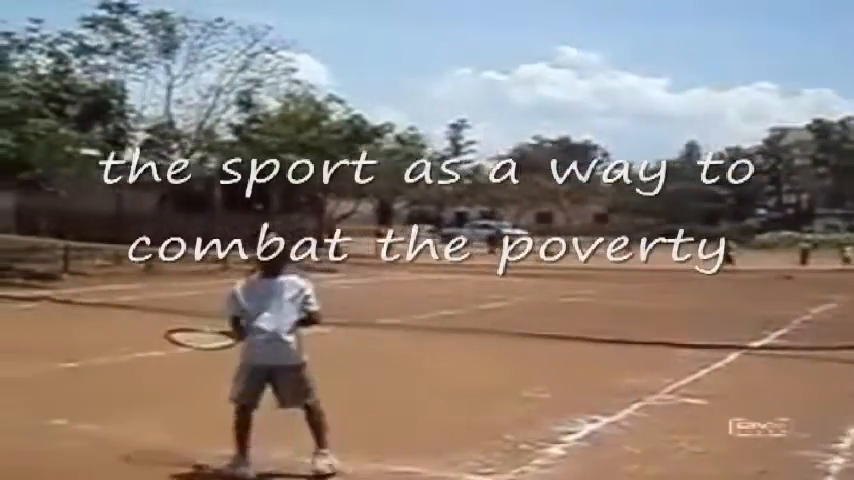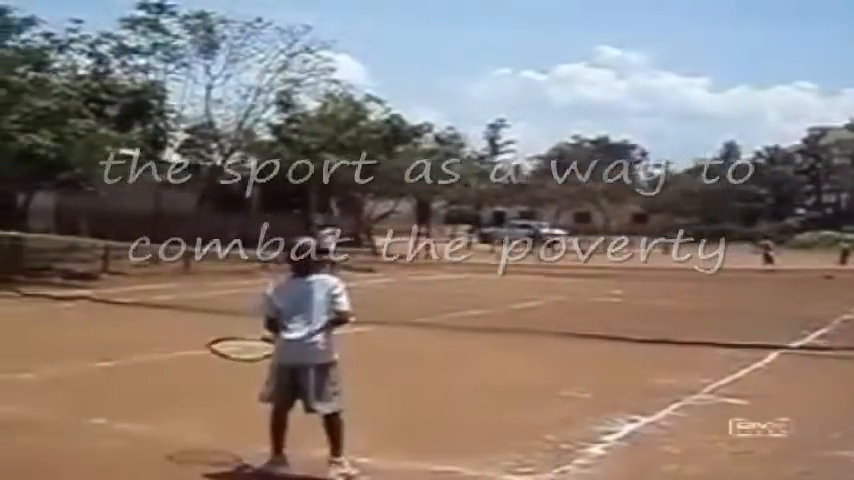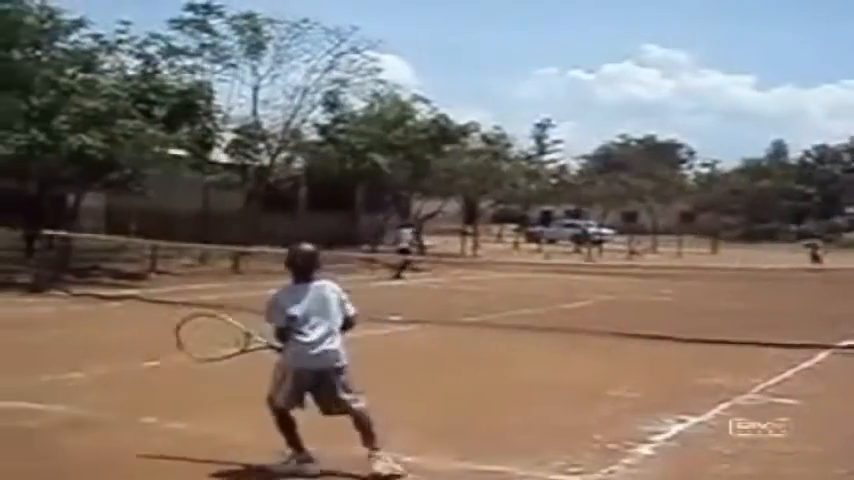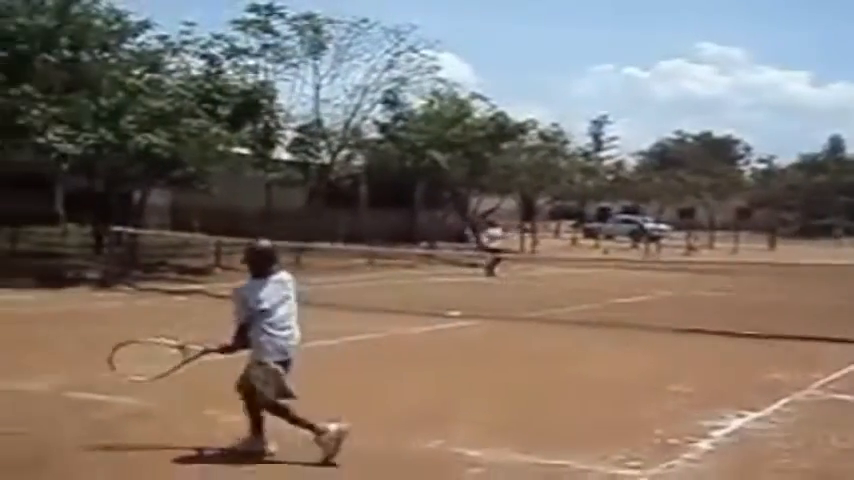
dt=0.5s
person 1, frame 1
left shoulder: (243, 288)
right shoulder: (299, 285)
left elbow: (235, 322)
right elbow: (313, 317)
left hip: (255, 355)
right hip: (289, 355)
left knee: (243, 406)
right knee: (310, 404)
left ankle: (241, 461)
right ankle: (323, 455)
person 1, frame 2
left shoulder: (278, 288)
right shoulder: (332, 284)
left elbow: (271, 324)
right elbow: (344, 316)
right wrist: (324, 326)
left hip: (286, 355)
right hip: (318, 354)
left knee: (280, 407)
right knee: (330, 409)
left ankle: (277, 459)
person 1, frame 3
left shoulder: (281, 296)
right shoulder: (333, 289)
left elbow: (280, 333)
right elbow: (349, 321)
left hip: (298, 360)
right hip: (332, 358)
left knee: (278, 405)
right knee: (355, 408)
left ankle: (302, 457)
right ankle: (377, 456)
person 1, frame 4
left shoulder: (245, 292)
right shoulder: (286, 280)
left elbow: (244, 328)
left wrist: (233, 346)
left hip: (267, 352)
right hip: (285, 347)
left knee: (273, 403)
right knee: (247, 388)
left ankle: (326, 430)
right ankle: (257, 439)
